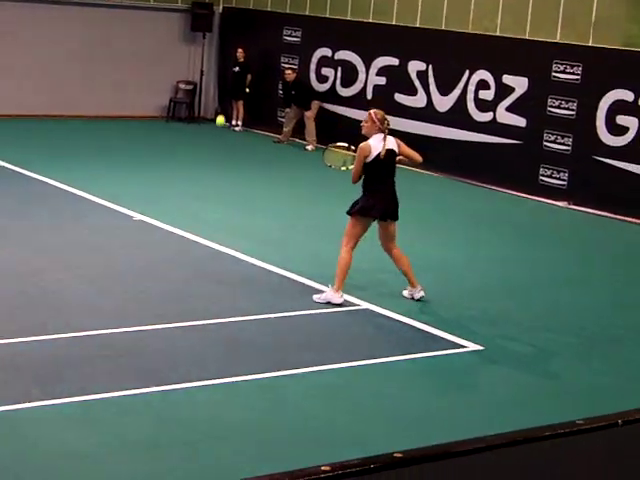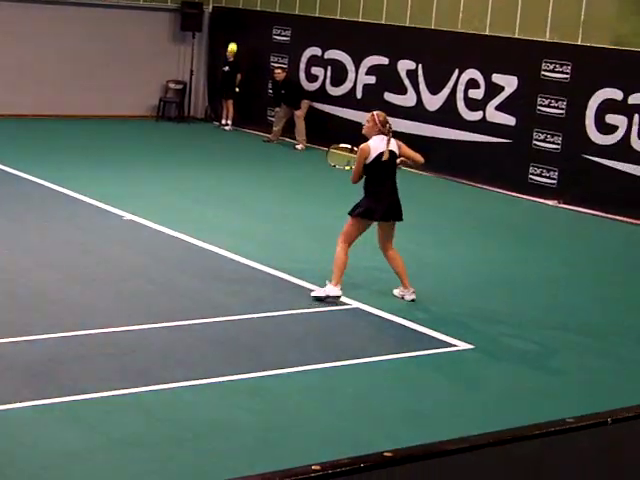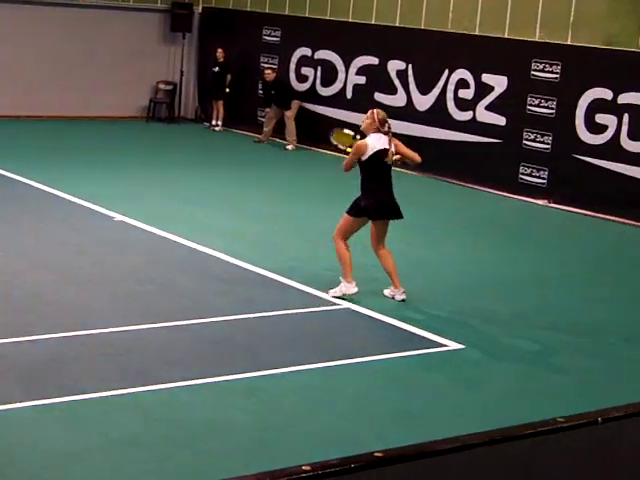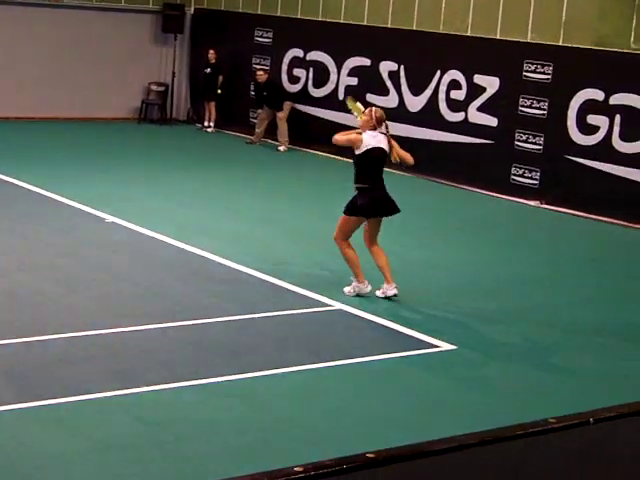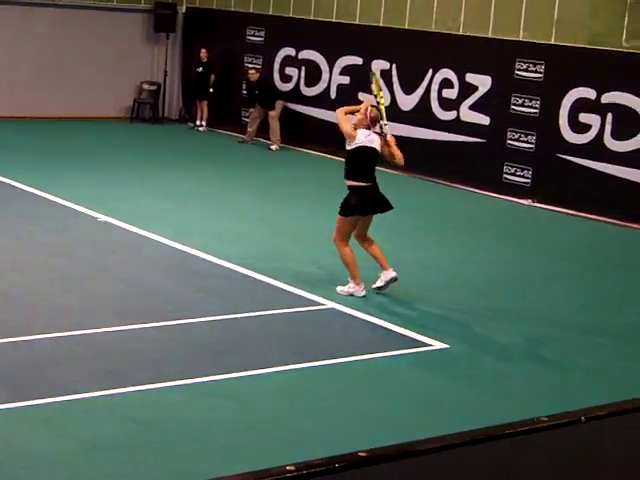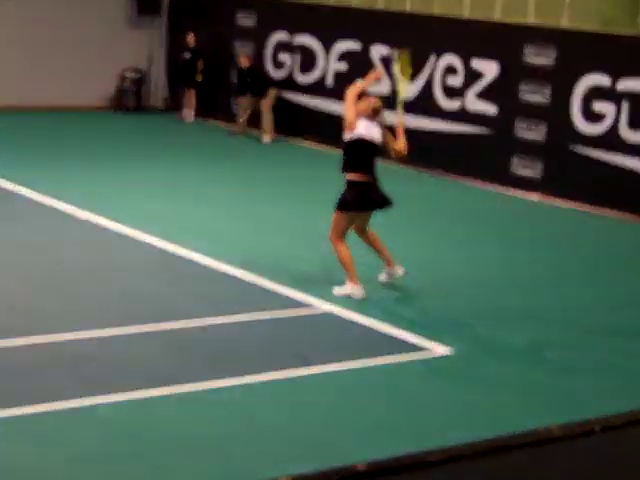
dt=0.1s
person 1, frame 1
left shoulder: (365, 147)
right shoulder: (395, 142)
left elbow: (355, 179)
right elbow: (418, 159)
left hip: (370, 200)
right hip: (389, 200)
left knee: (347, 244)
right knee: (390, 246)
left ankle: (336, 292)
right ankle: (415, 288)
person 1, frame 2
left shoulder: (366, 148)
right shoulder: (395, 144)
left elbow: (355, 179)
right elbow: (420, 160)
left hip: (372, 201)
right hip: (391, 201)
left knee: (343, 242)
right knee: (387, 247)
left ankle: (334, 286)
right ankle: (407, 289)
person 1, frame 3
left shoulder: (363, 145)
right shoulder: (392, 142)
left elbow: (346, 167)
right elbow: (417, 159)
left hip: (368, 200)
right hip: (386, 199)
left knee: (339, 237)
right knee: (379, 245)
left ankle: (348, 283)
right ankle: (397, 289)
person 1, frame 4
left shoulder: (359, 139)
right shoulder: (387, 141)
left elbow: (336, 139)
right elbow: (409, 161)
left hip: (364, 197)
right hip: (380, 196)
left knee: (341, 239)
right knee: (372, 243)
left ankle: (361, 283)
right ankle: (389, 285)
person 1, frame 5
left shoulder: (352, 134)
right shoulder: (380, 140)
left elbow: (340, 112)
right elbow: (400, 161)
left wrist: (360, 107)
right wrist: (391, 142)
left hip: (357, 196)
right hip: (372, 194)
left knee: (340, 241)
right knee: (362, 236)
left ankle: (357, 285)
right ankle: (387, 271)
person 1, frame 6
left shoulder: (352, 122)
right shoulder: (381, 133)
left elbow: (351, 92)
right elbow: (401, 152)
left wrist: (370, 79)
right wrist: (401, 128)
left hip: (355, 190)
right hip: (369, 188)
left knee: (337, 238)
right knee: (361, 229)
left ankle: (354, 285)
right ankle: (392, 266)
